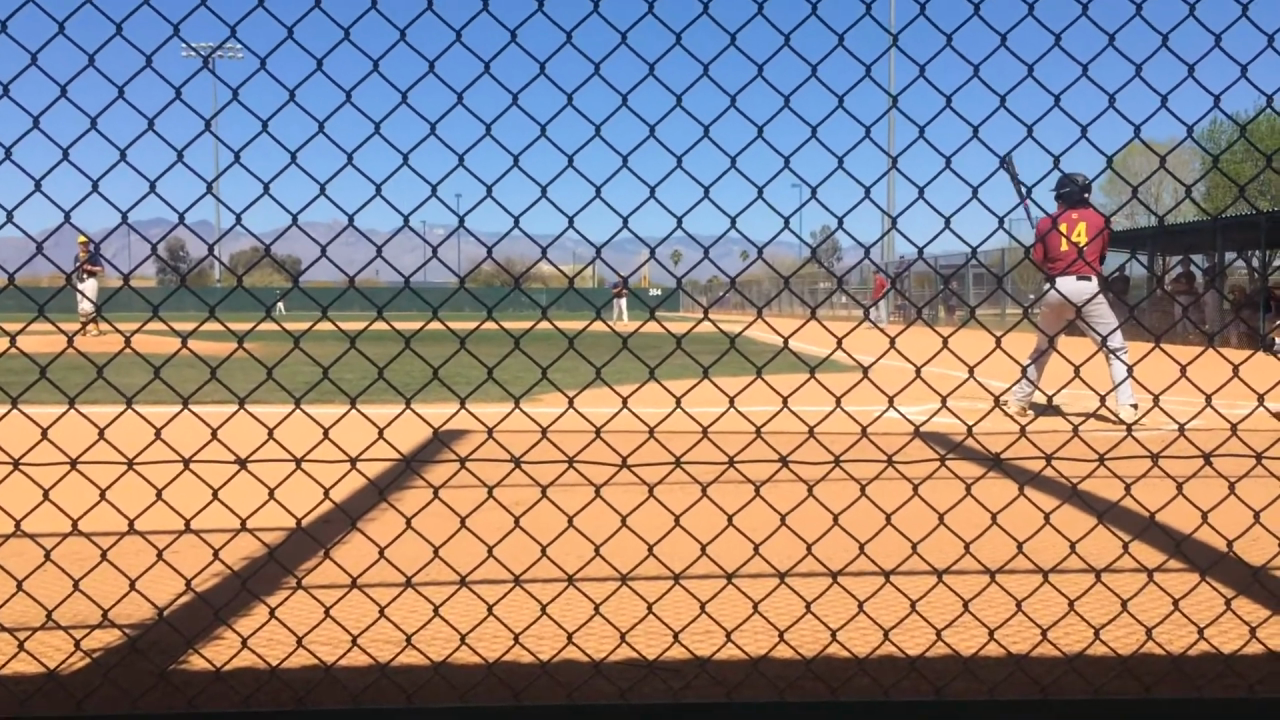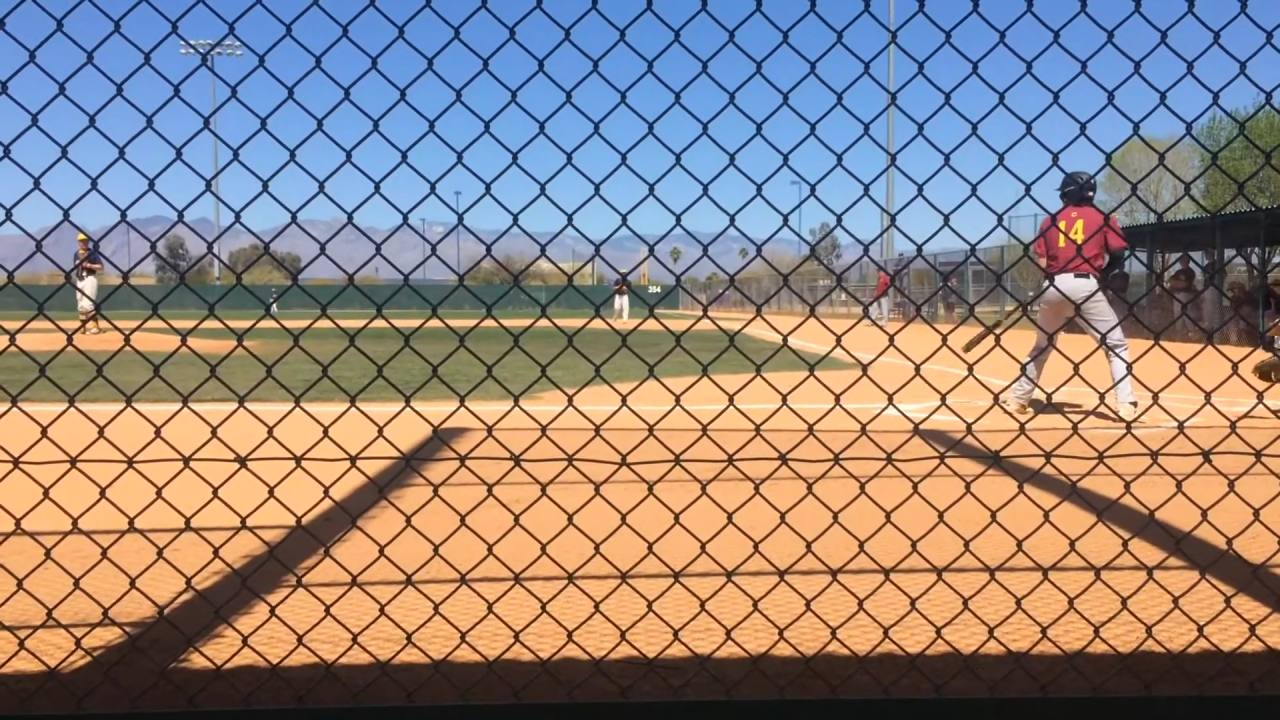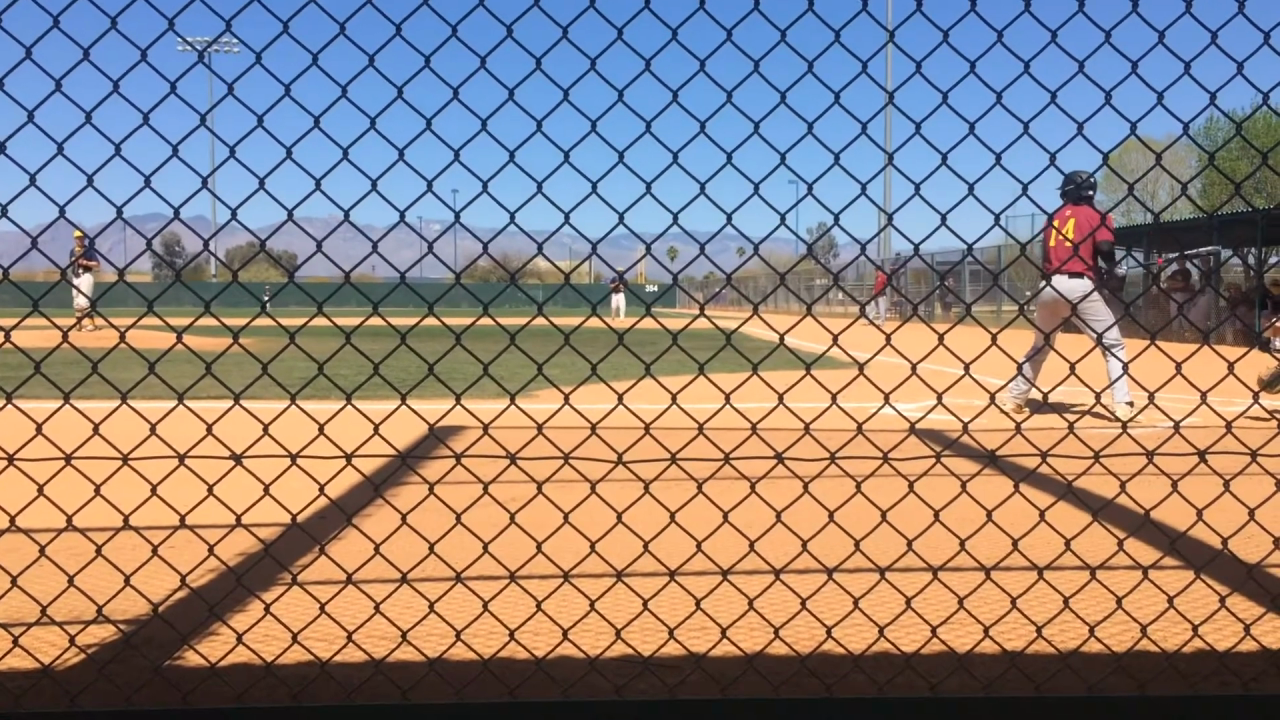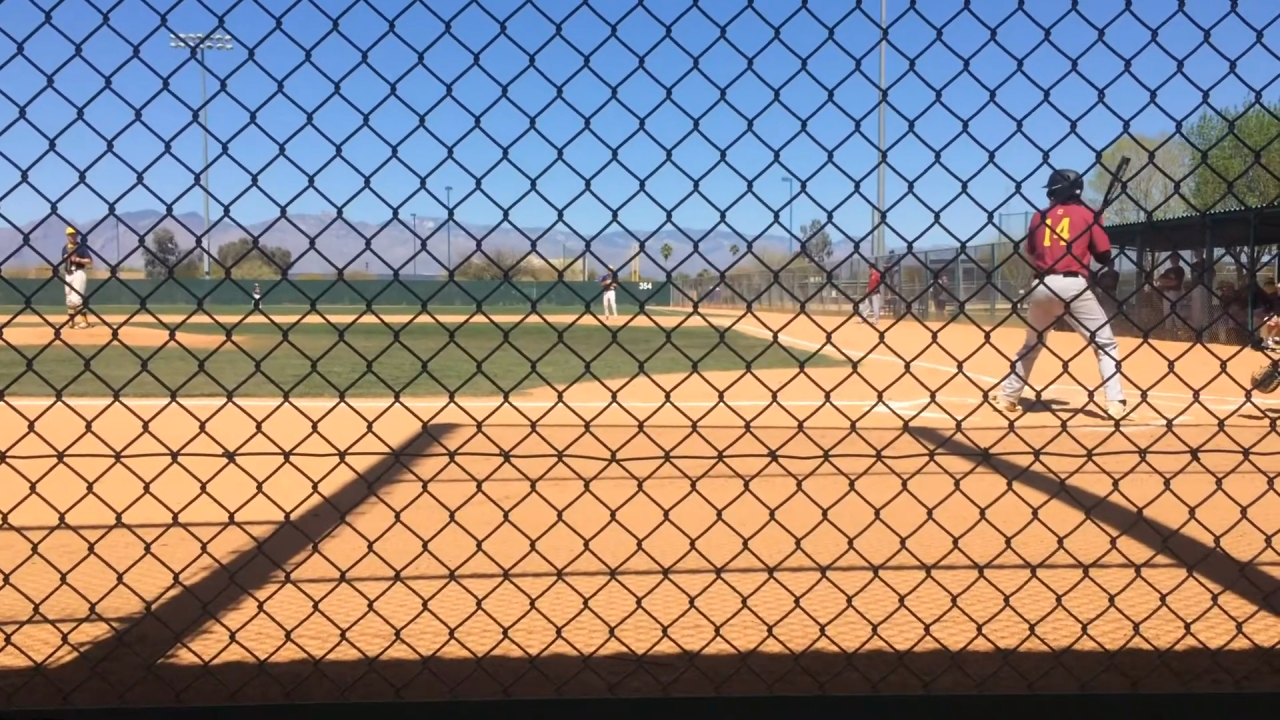
dt=0.4s
person 1, frame 1
left shoulder: (1046, 222)
right shoulder: (1099, 220)
left elbow: (1039, 263)
left hip: (1055, 289)
right hip: (1087, 288)
left knee: (1042, 348)
right knee: (1116, 348)
left ankle: (1017, 402)
right ankle: (1126, 407)
person 1, frame 2
left shoulder: (1051, 220)
right shoulder: (1101, 218)
left elbow: (1041, 262)
right elbow: (1118, 253)
right wrist: (1101, 272)
left hip: (1054, 286)
right hip: (1086, 286)
left knee: (1042, 346)
right knee: (1116, 345)
left ankle: (1017, 399)
right ankle: (1126, 404)
person 1, frame 3
left shoulder: (1054, 218)
right shoulder: (1097, 216)
right elbow: (1105, 246)
right wrist: (1113, 267)
left hip: (1049, 287)
right hip: (1080, 286)
left knee: (1040, 346)
right knee: (1113, 345)
left ankle: (1014, 399)
right ankle: (1122, 404)
person 1, frame 4
left shoulder: (1039, 217)
right shoulder: (1088, 215)
left elbow: (1030, 257)
right elbow: (1104, 256)
left hip: (1042, 286)
right hip: (1074, 285)
left knee: (1031, 344)
right knee: (1105, 344)
left ankle: (1007, 397)
right ankle: (1115, 402)
